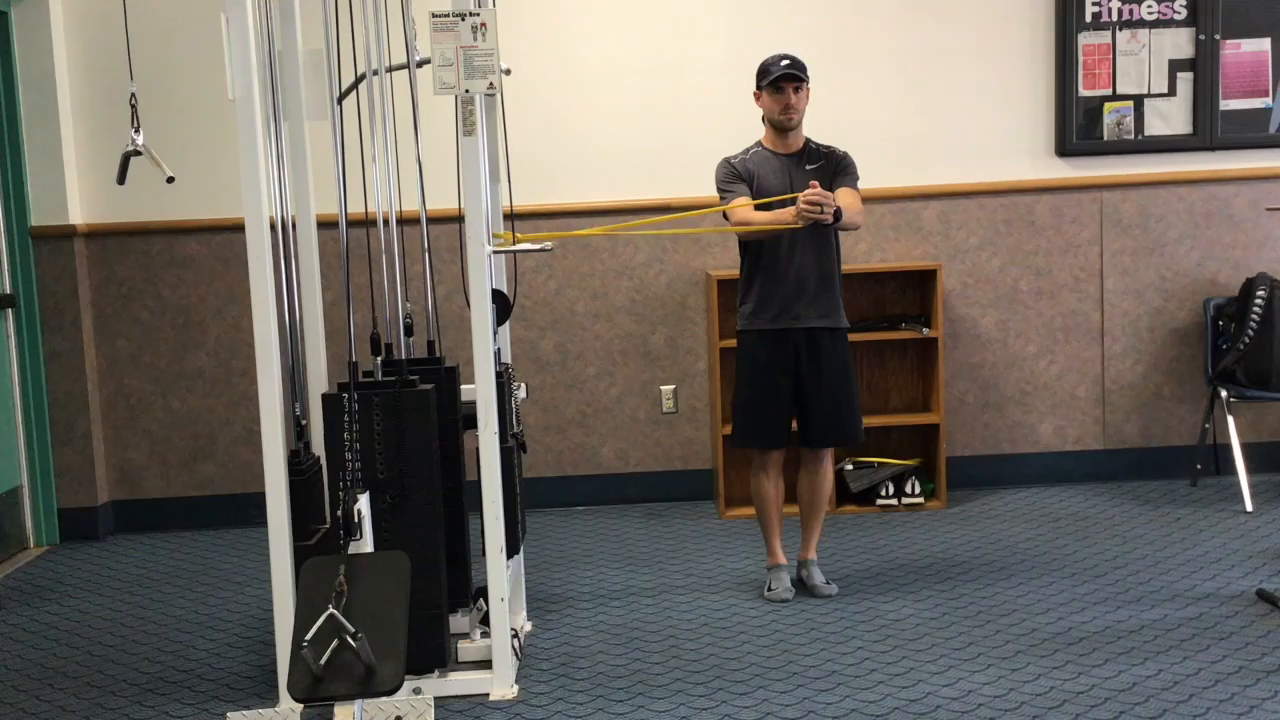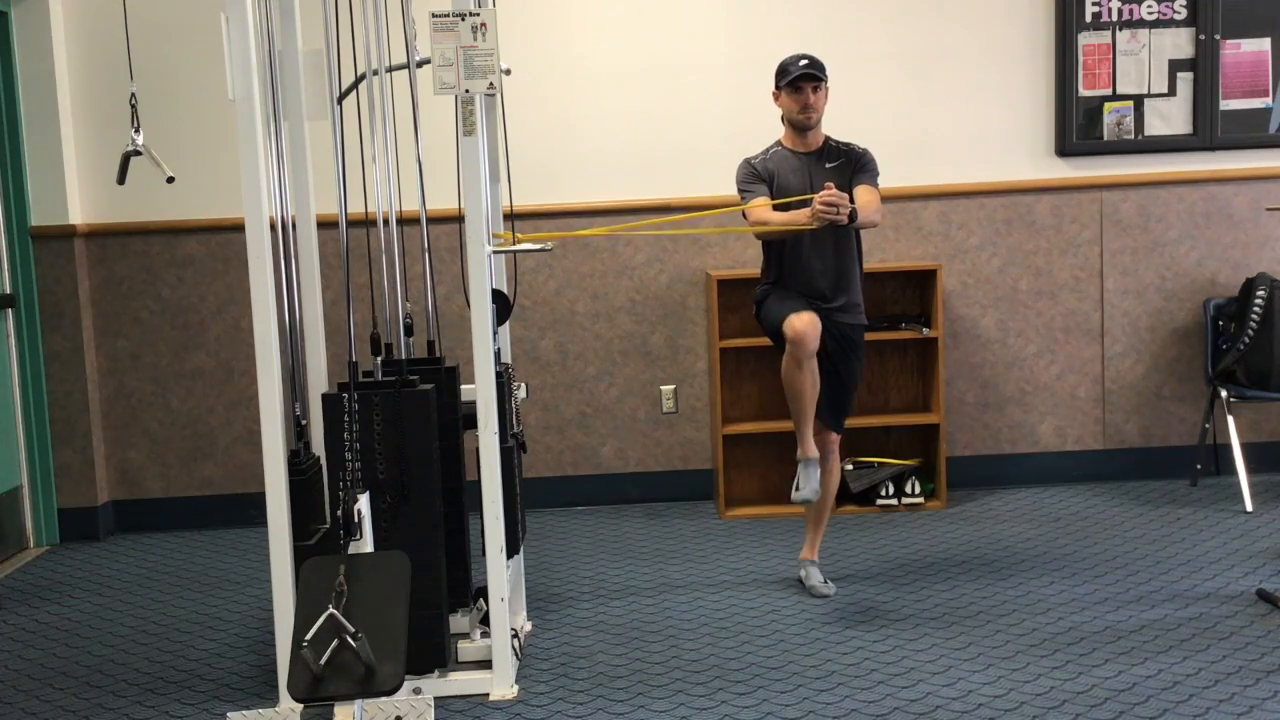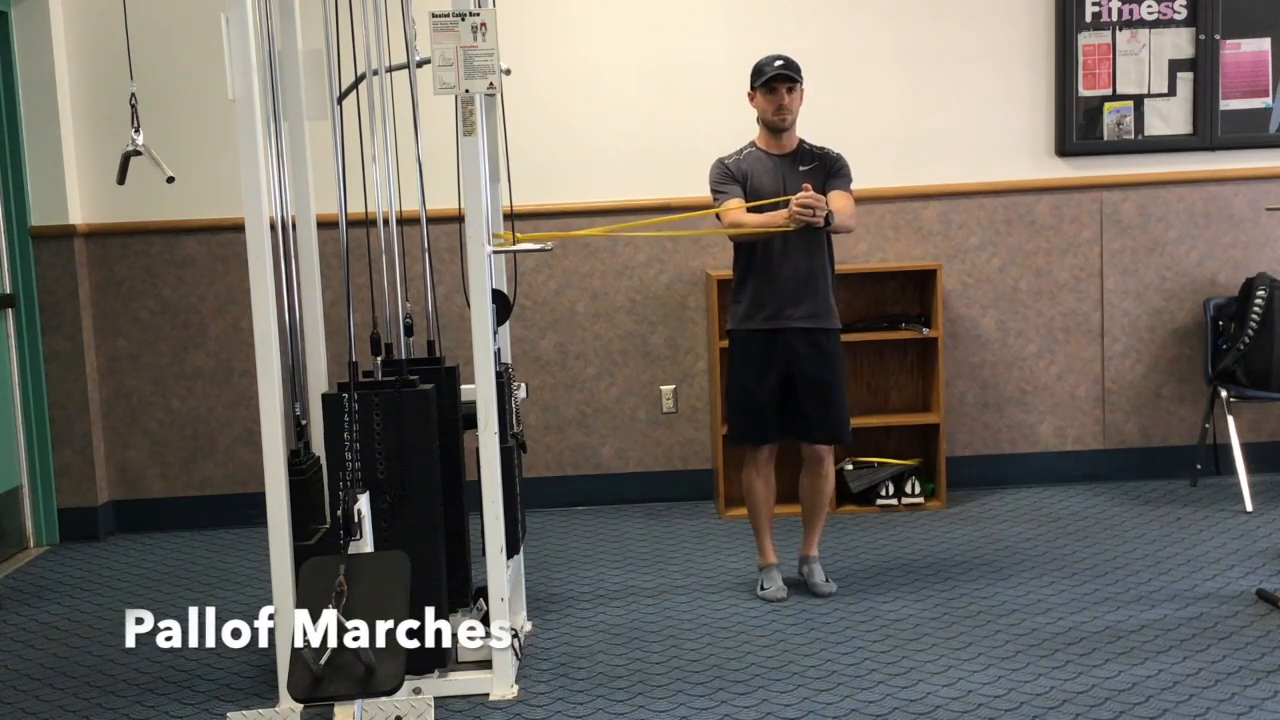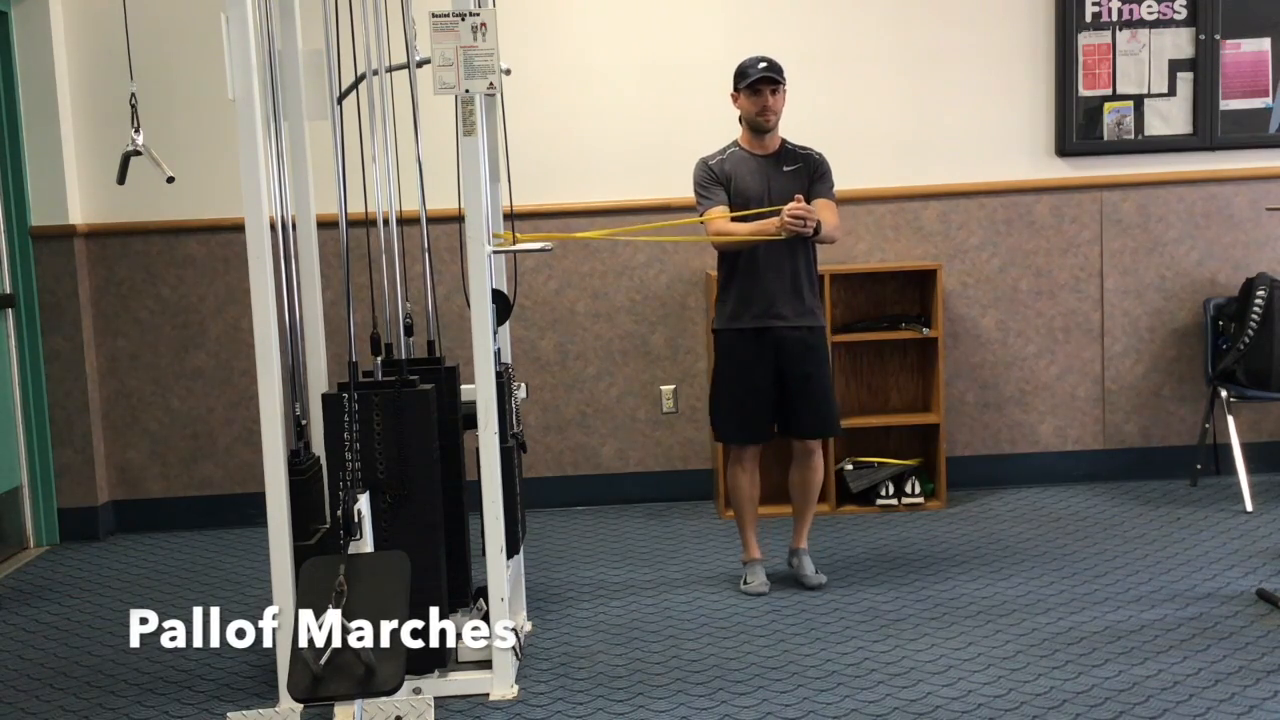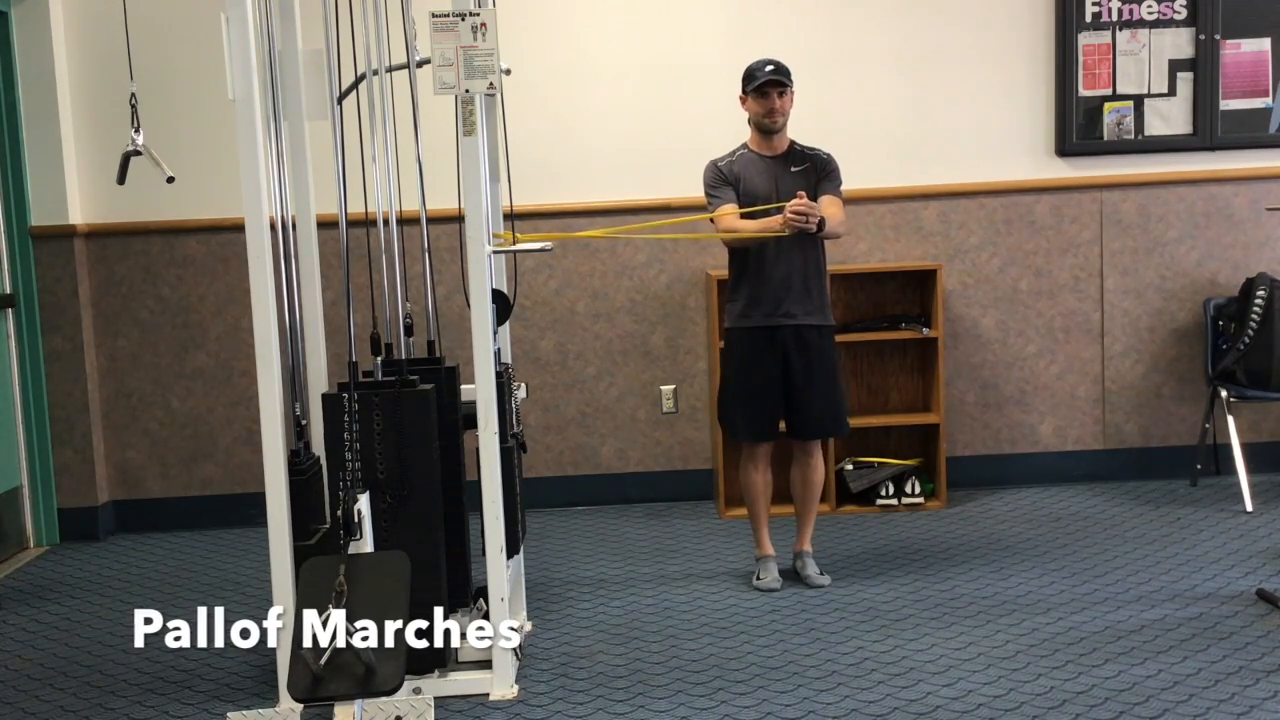
dt=1s
person 1, frame 1
left shoulder: (834, 161)
right shoulder: (737, 167)
left elbow: (855, 216)
right elbow: (743, 223)
left wrist: (831, 211)
right wrist: (793, 214)
left hip: (824, 324)
right hip: (765, 326)
left knee: (820, 448)
right knee: (767, 452)
left ankle: (809, 559)
right ankle: (776, 561)
person 1, frame 2
left shoulder: (856, 159)
right shoulder: (757, 167)
left elbow: (873, 213)
right elbow: (761, 223)
left wrist: (847, 212)
right wrist: (810, 214)
left hip: (844, 311)
right hip: (785, 300)
left knee: (831, 438)
right knee: (805, 332)
left ankle: (809, 557)
right ankle: (805, 454)
person 1, frame 3
left shoulder: (829, 163)
right shoulder: (730, 168)
left elbow: (847, 219)
right elbow: (735, 225)
left wrist: (823, 214)
right wrist: (786, 215)
left hip: (816, 325)
right hip: (755, 326)
left knee: (820, 450)
right knee: (759, 450)
left ankle: (810, 556)
right ankle: (768, 562)
person 1, frame 4
left shoulder: (810, 163)
right shoulder: (714, 168)
left elbow: (832, 229)
right elbow: (720, 234)
left wrist: (811, 226)
right wrist: (777, 225)
left hip: (801, 323)
right hip: (742, 326)
left knee: (810, 443)
right knee: (744, 447)
left ankle: (800, 547)
right ankle: (752, 557)
person 1, frame 5
left shoulder: (819, 163)
right shoulder: (723, 170)
left elbow: (837, 224)
right elbow: (729, 230)
left wrist: (815, 221)
right wrist: (781, 222)
left hip: (809, 321)
right hip: (751, 324)
left knee: (809, 442)
right knee: (756, 444)
left ankle: (804, 550)
right ankle: (764, 554)
